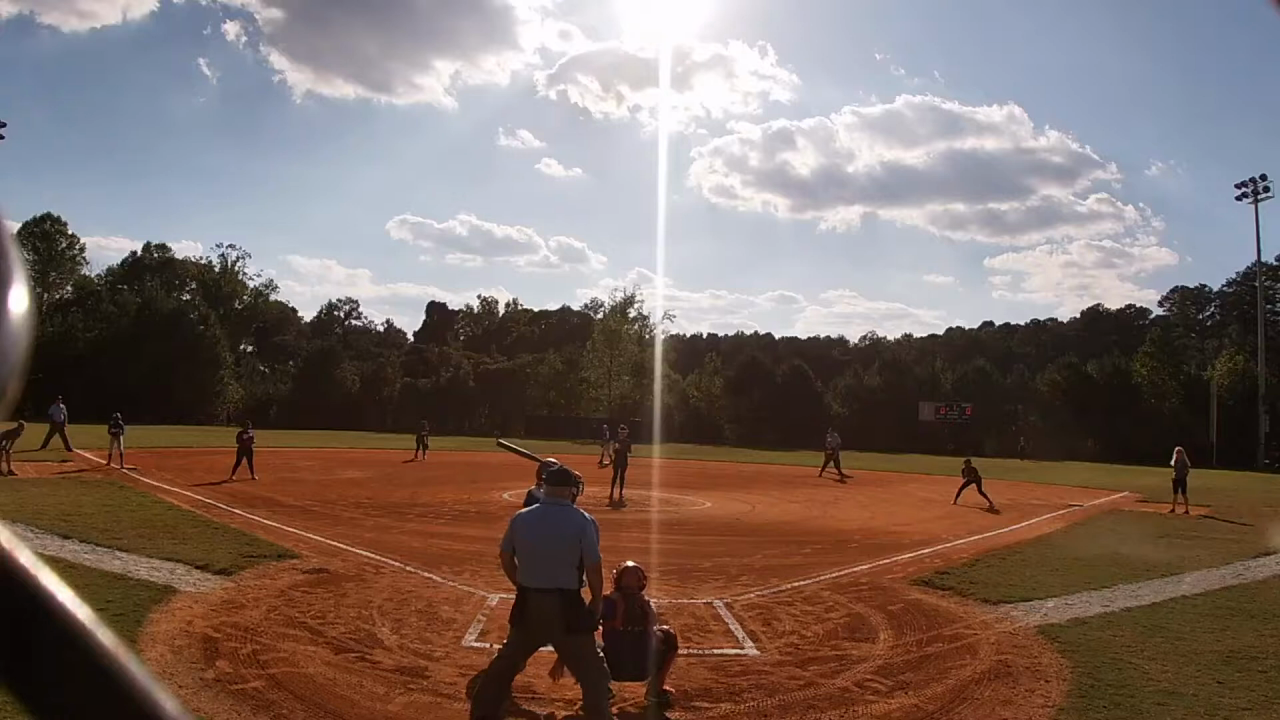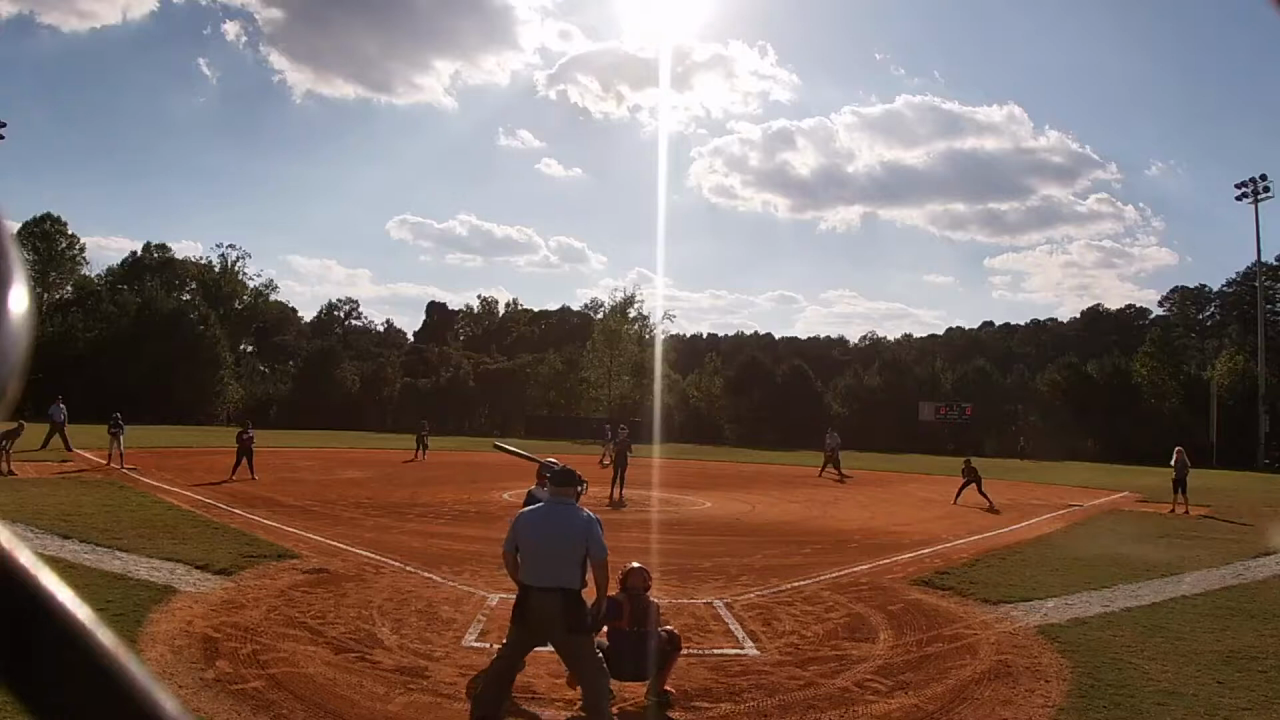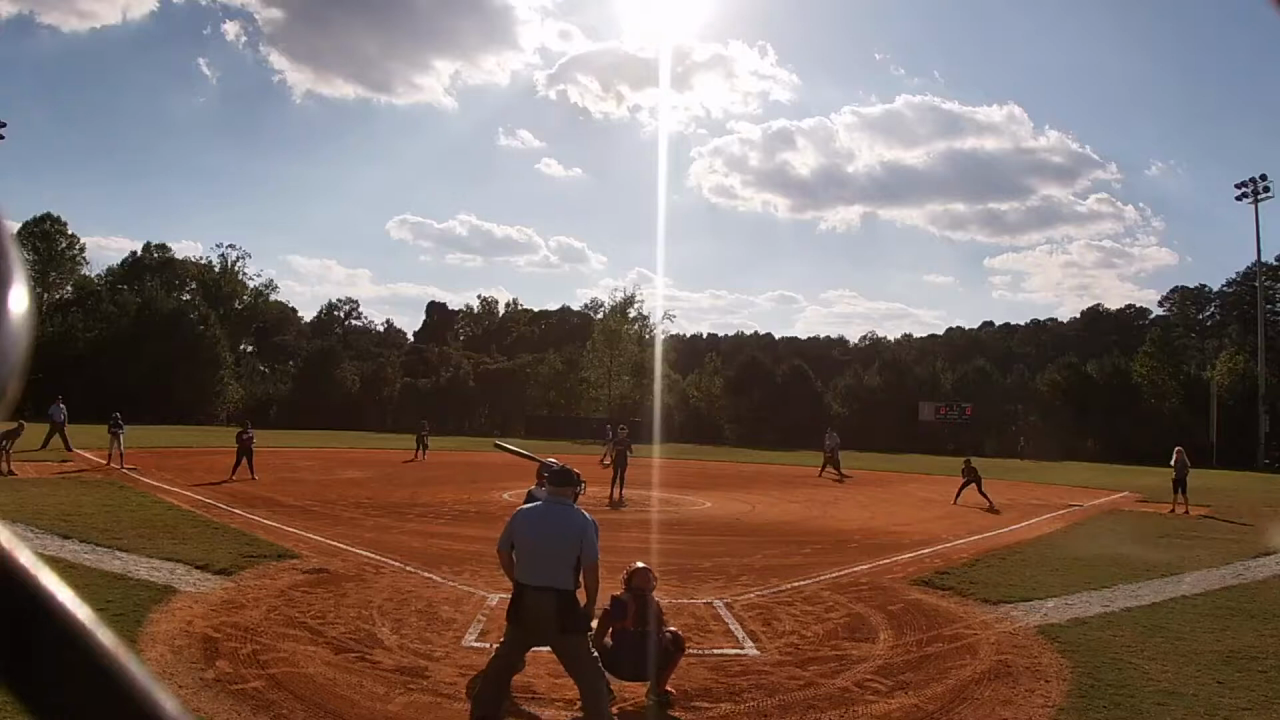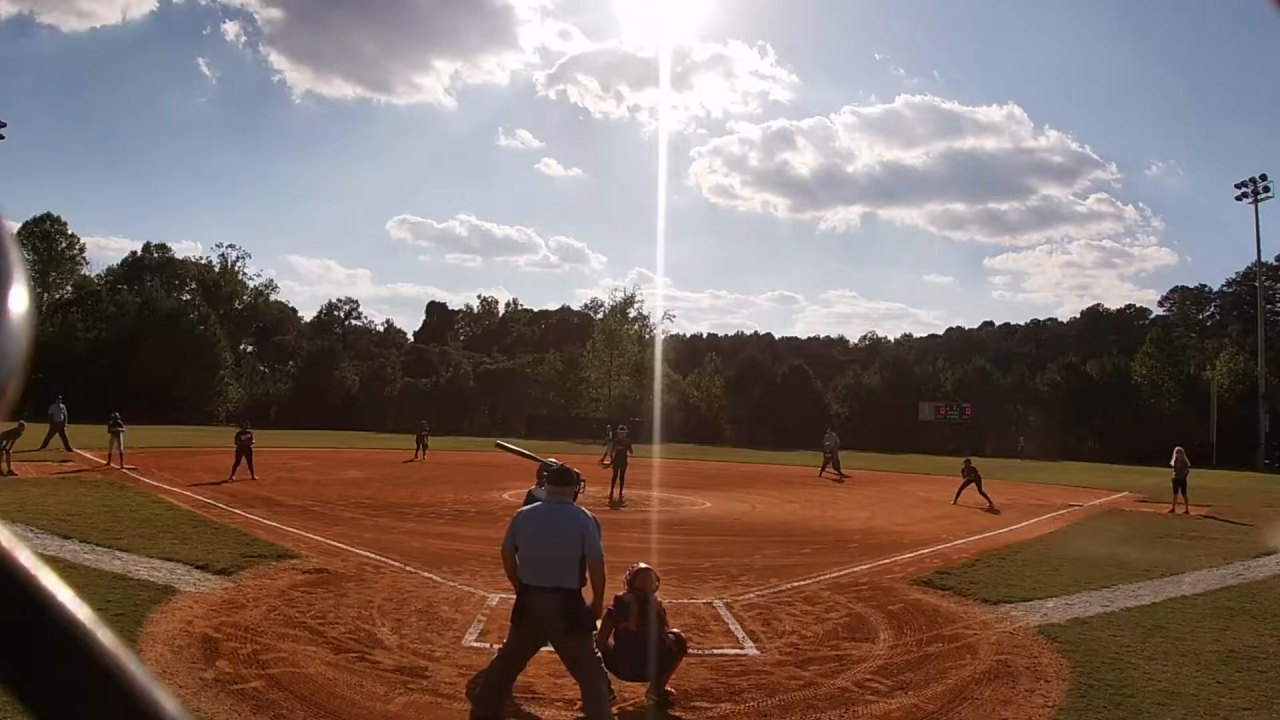
dt=0.2s
person 1, frame 1
left shoulder: (521, 518)
right shoulder: (582, 521)
left elbow: (505, 557)
right elbow: (593, 567)
right wrist: (596, 601)
left hip: (528, 602)
right hip: (566, 604)
left knee: (507, 660)
right knee: (592, 669)
person 1, frame 2
left shoulder: (525, 516)
right shoulder: (587, 520)
left elbow: (509, 557)
right elbow: (600, 565)
right wrist: (600, 600)
left hip: (529, 601)
right hip: (567, 604)
left knee: (507, 659)
right knee: (591, 669)
person 1, frame 3
left shoulder: (522, 514)
right shoulder: (583, 521)
left elbow: (503, 552)
right elbow: (590, 568)
right wrist: (590, 604)
left hip: (524, 601)
right hip: (561, 603)
left knee: (505, 659)
right knee: (587, 669)
person 1, frame 4
left shoulder: (524, 515)
right shoulder: (584, 519)
left elbow: (507, 555)
right elbow: (596, 565)
right wrist: (598, 601)
left hip: (529, 601)
right hip: (567, 604)
left knee: (508, 660)
right knee: (589, 669)
